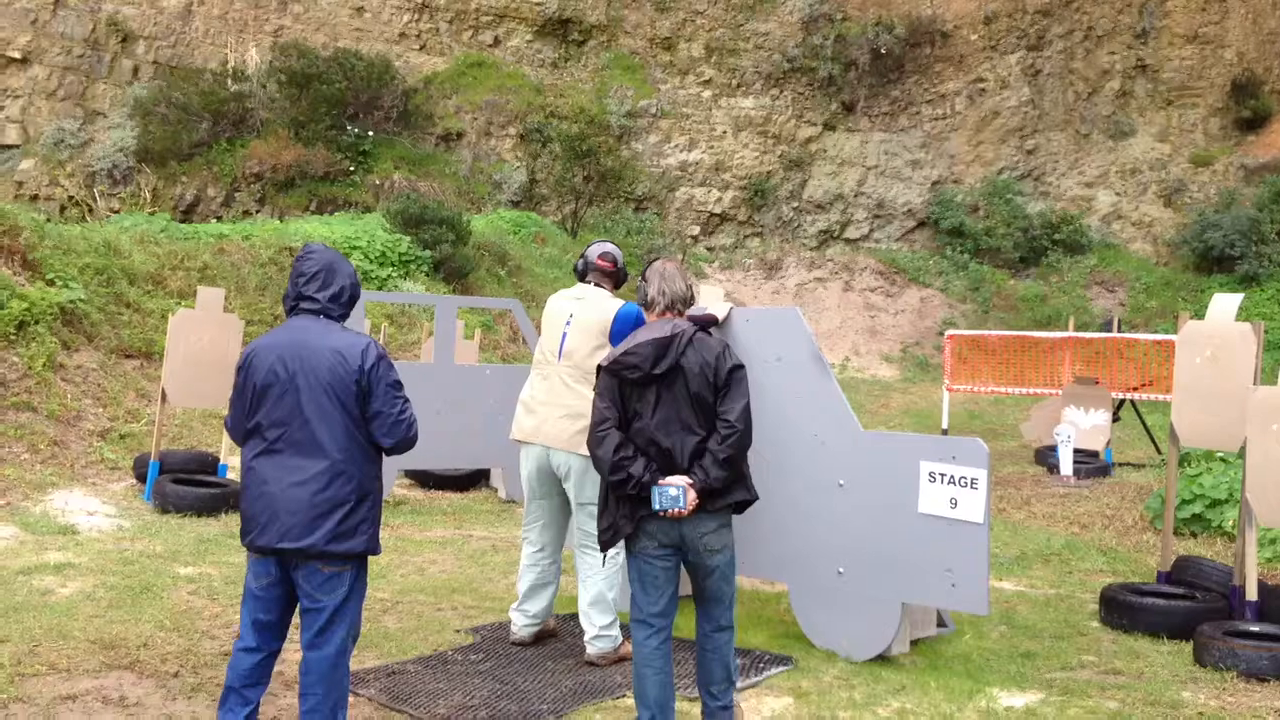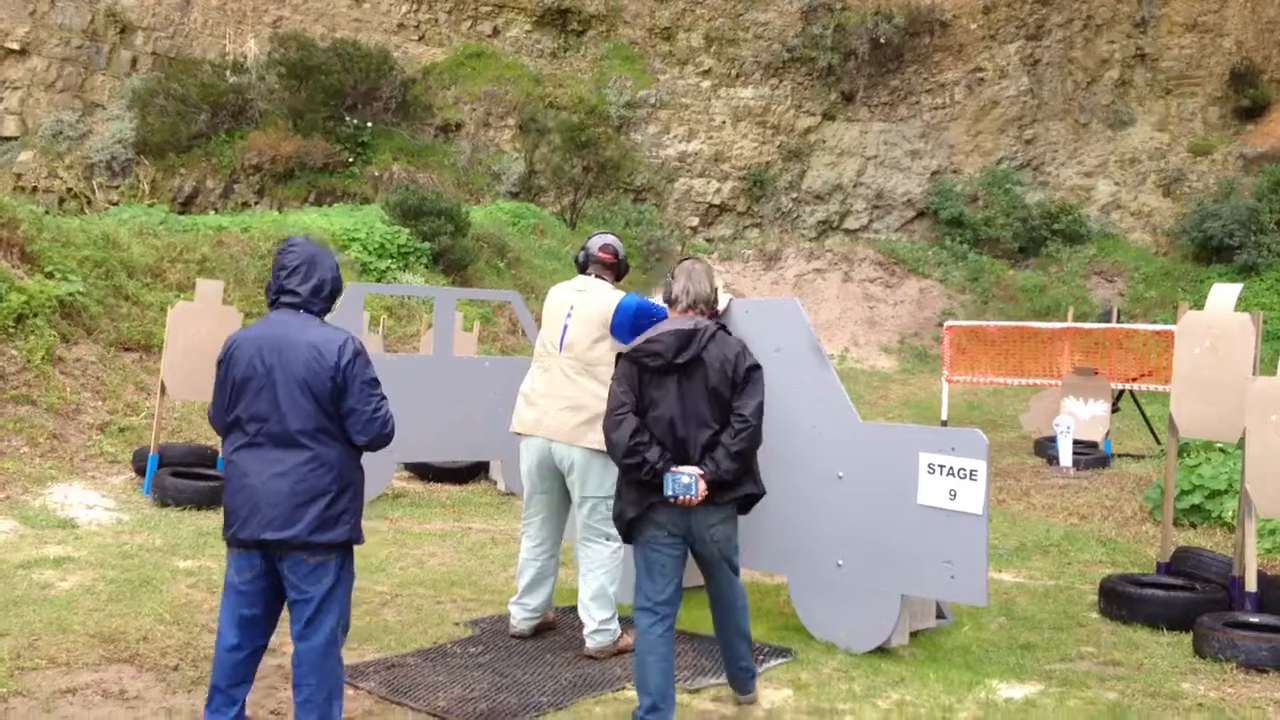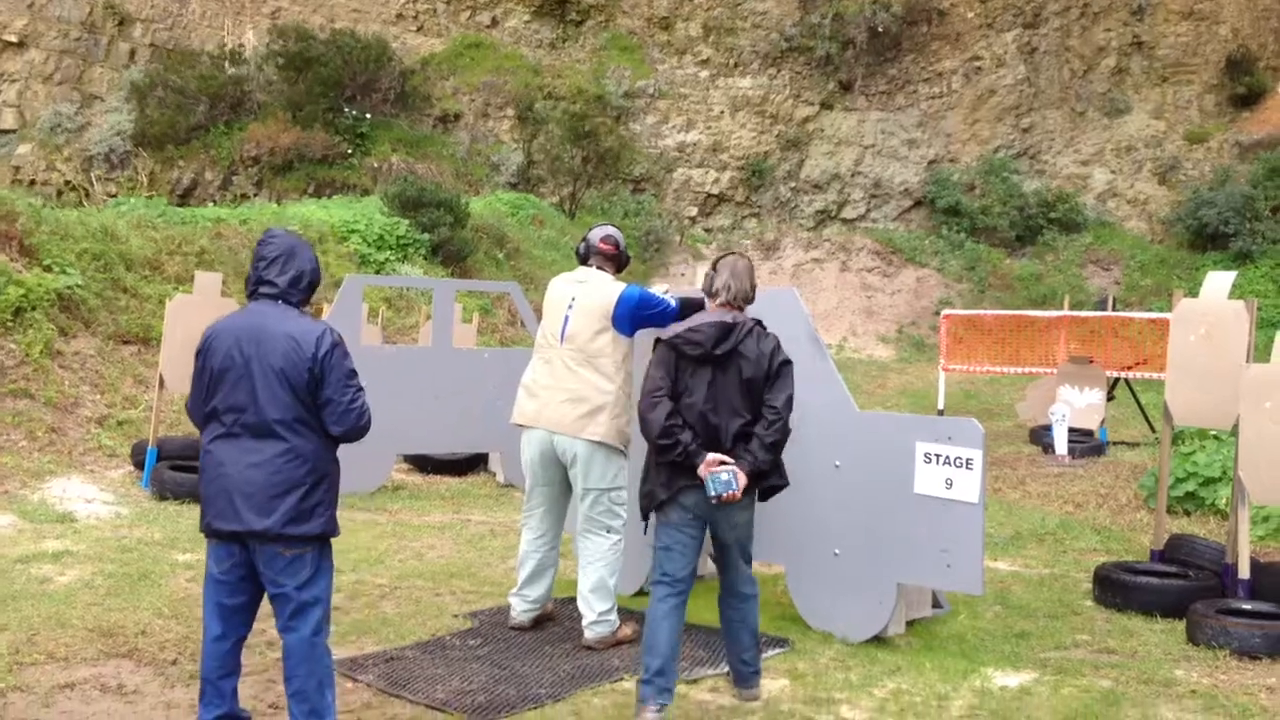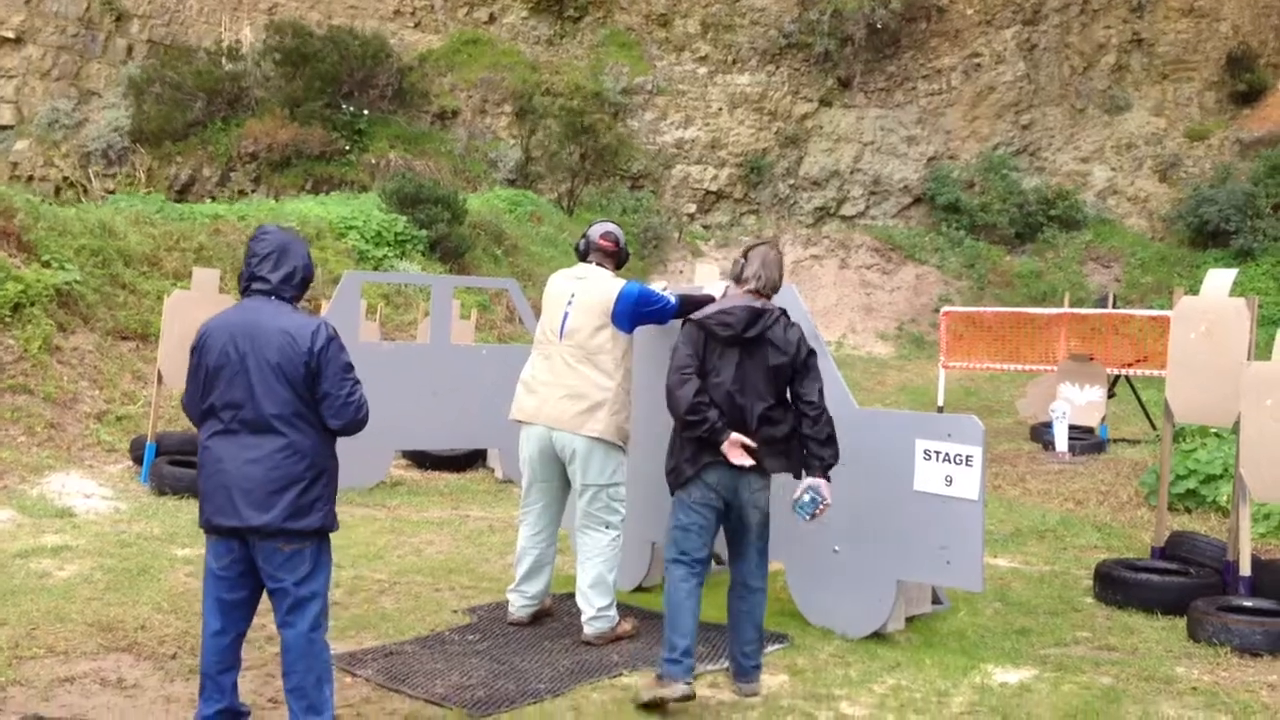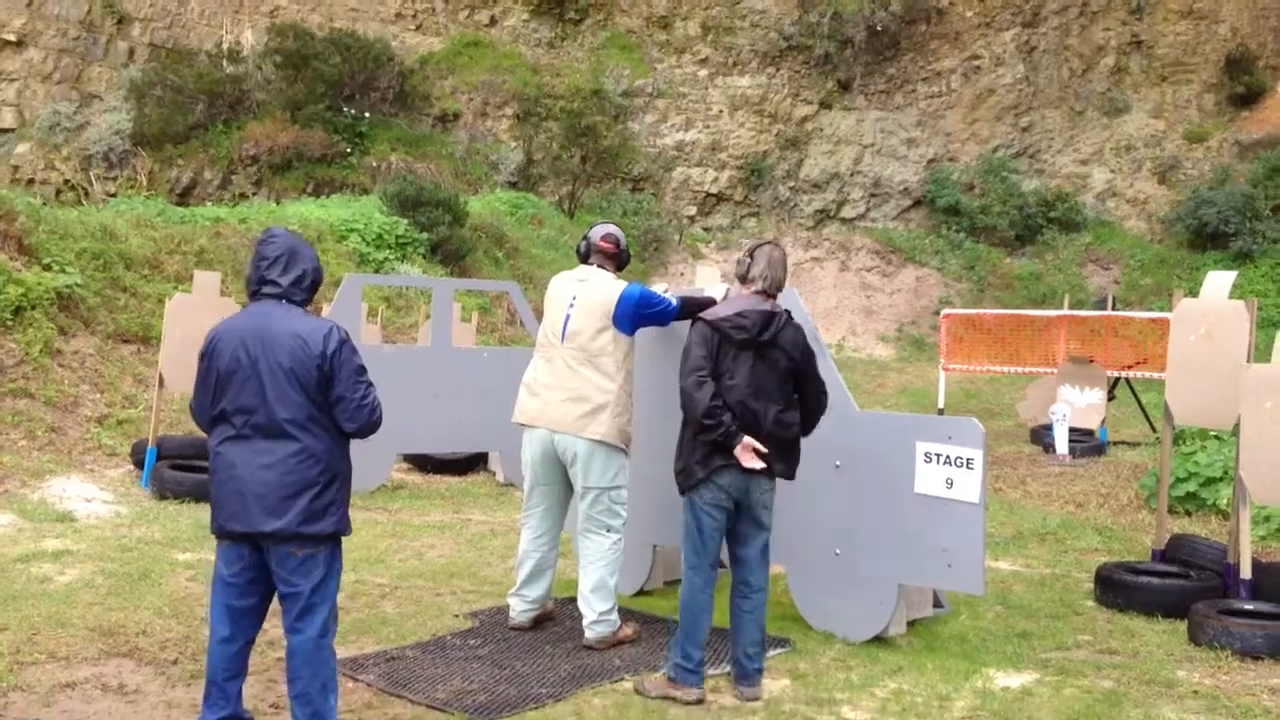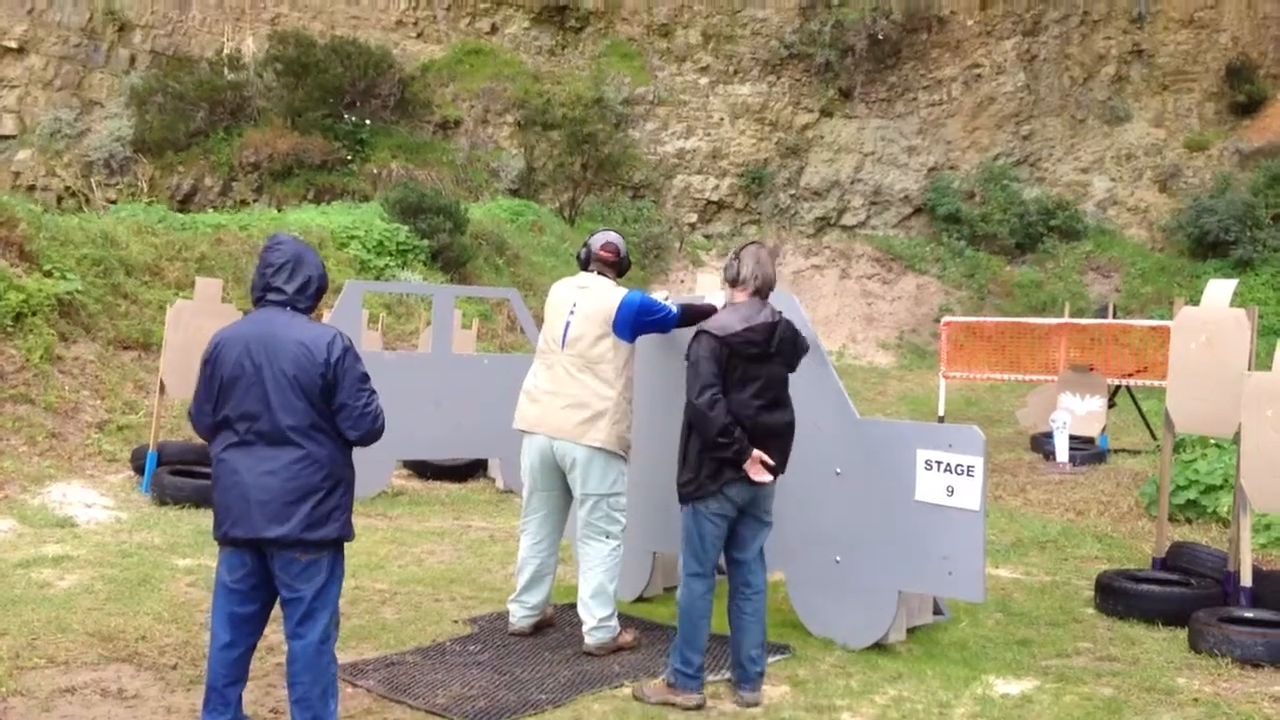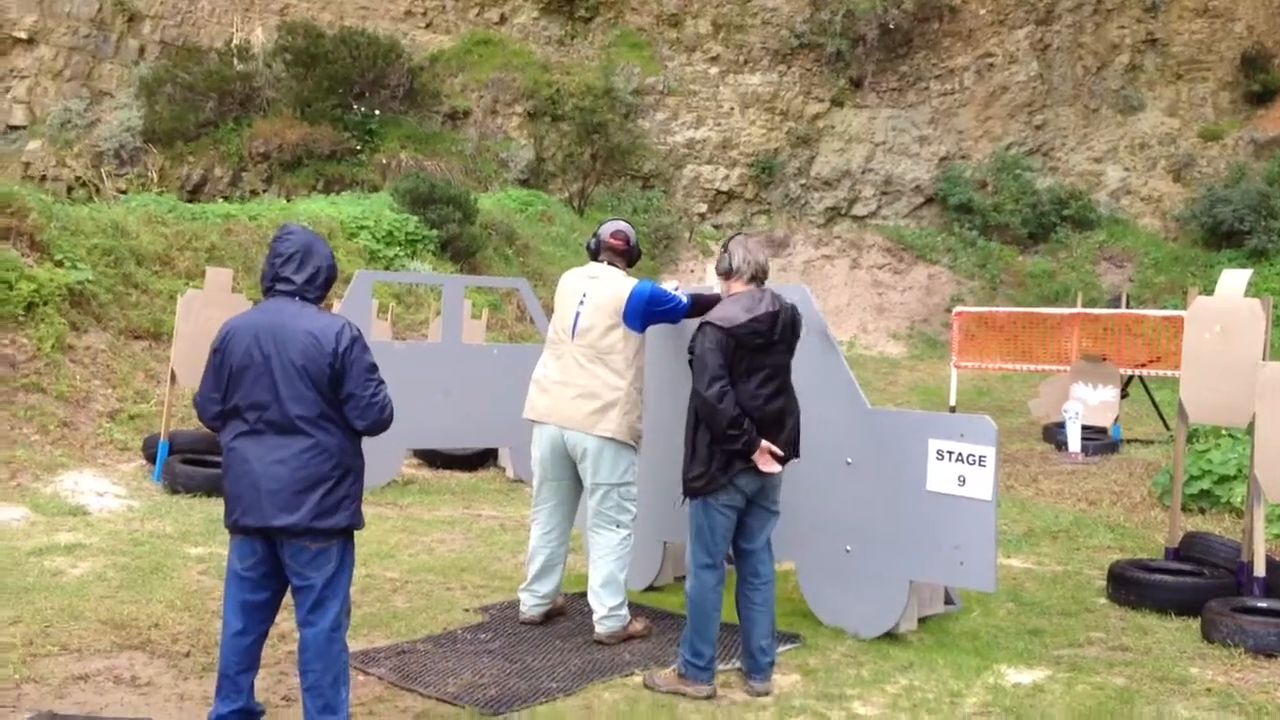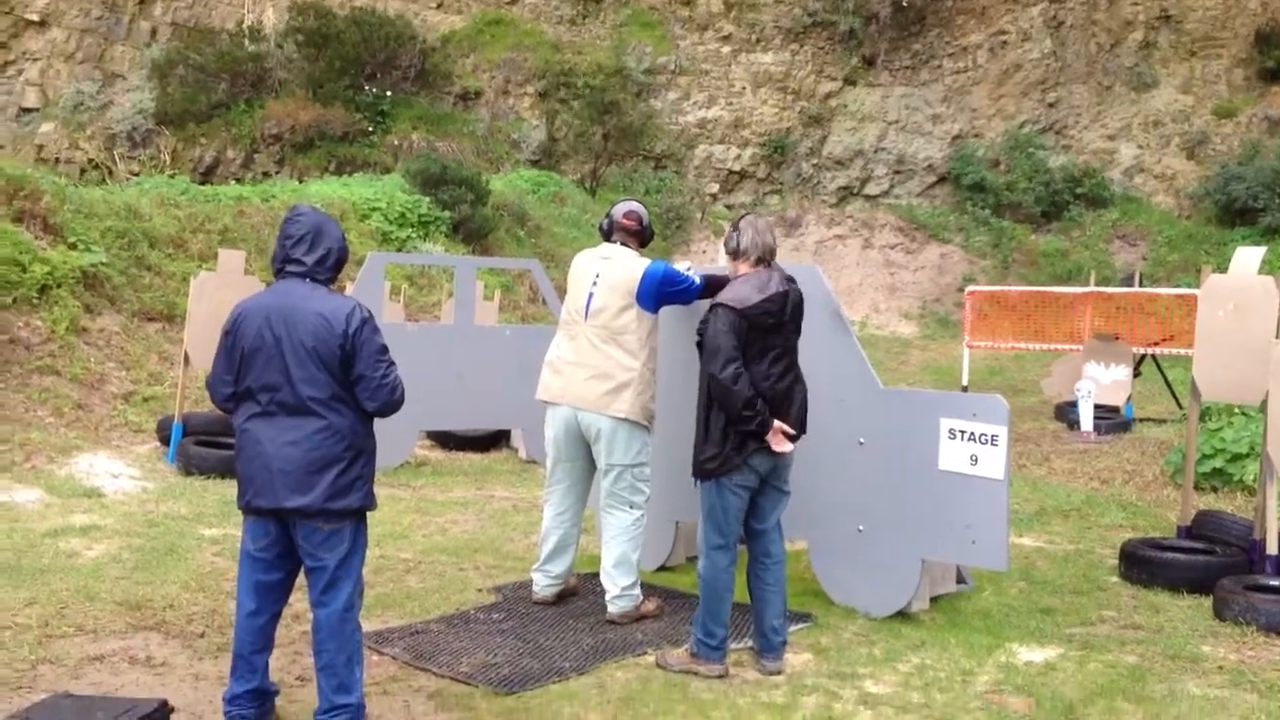
dt=0.3s
person 1, frame 1
left shoulder: (257, 352)
right shoulder: (362, 353)
left elbow: (238, 429)
right elbow: (399, 435)
left hip: (268, 520)
right hip: (332, 525)
left knee: (256, 634)
right knee: (326, 643)
person 1, frame 2
left shoulder: (238, 345)
right shoulder: (339, 347)
left elbow: (221, 421)
right elbow: (375, 431)
left hip: (250, 514)
right hip: (315, 518)
left knee: (240, 630)
right knee: (317, 636)
person 1, frame 3
left shoulder: (216, 335)
right shoulder: (318, 339)
left elbow: (198, 413)
right elbow: (350, 423)
right wrist: (310, 417)
left hip: (227, 505)
right hip: (291, 509)
left knee: (224, 621)
right knee: (303, 627)
person 1, frame 4
left shoulder: (211, 331)
right shoulder: (313, 333)
left elbow: (195, 409)
right elbow: (349, 416)
left hip: (225, 500)
right hip: (291, 503)
left knee: (223, 617)
right knee: (301, 622)
person 1, frame 5
left shoulder: (221, 336)
right shoulder: (325, 337)
left elbow: (203, 415)
right elbow: (363, 418)
left hip: (237, 506)
right hip: (302, 509)
left knee: (231, 623)
right knee: (308, 629)
person 1, frame 6
left shoulder: (224, 342)
right shoulder: (329, 344)
left elbow: (203, 423)
right elbow: (366, 427)
left hip: (239, 512)
right hip: (306, 515)
left knee: (231, 629)
right knee: (310, 635)
person 1, frame 7
left shoulder: (233, 331)
right shoulder: (337, 334)
left elbow: (209, 411)
right elbow: (374, 416)
right wrist: (330, 413)
left hip: (250, 501)
right hip: (316, 504)
left knee: (243, 617)
right knee: (321, 623)
person 1, frame 8
left shoulder: (245, 313)
right shoulder: (348, 315)
left elbow: (222, 393)
right elbow: (385, 398)
right wrist: (343, 395)
left hip: (262, 483)
right hip: (328, 485)
left knee: (256, 599)
right knee: (335, 605)
person 2, frame 1
left shoulder: (618, 364)
right shoulder: (717, 353)
left elbow: (603, 439)
right elbow: (735, 427)
left wrist: (648, 484)
right wrist: (701, 483)
left hip: (647, 515)
right hip: (707, 512)
left knee: (651, 625)
right knee: (717, 619)
person 2, frame 2
left shoulder: (638, 354)
right shoulder: (735, 353)
left elbow: (619, 425)
right elbow: (746, 424)
left wrist: (660, 471)
right wrist: (710, 475)
left hip: (657, 503)
right hip: (714, 501)
left knee: (654, 613)
right knee: (727, 594)
right ankle: (743, 682)
person 2, frame 3
left shoulder: (674, 342)
right shoulder: (767, 347)
left elbow: (653, 409)
right elbow: (776, 417)
left wrist: (693, 455)
right wrist: (747, 468)
left hip: (682, 486)
right hip: (735, 488)
left knee: (667, 588)
right knee: (739, 584)
right ankle: (746, 678)
person 2, frame 4
left shoulder: (701, 324)
right shoulder: (790, 337)
left elbow: (680, 387)
right elbow: (811, 408)
left wrist: (717, 434)
right wrist: (817, 469)
left hip: (703, 466)
right hip: (755, 470)
left knee: (685, 567)
right knee: (750, 575)
left ankle: (675, 674)
right ankle: (746, 673)
person 2, frame 5
left shoulder: (711, 324)
right shoulder: (792, 336)
left elbow: (695, 388)
right elbow: (813, 400)
left wrist: (730, 437)
right wrist: (783, 439)
left hip: (713, 467)
right hip: (762, 472)
left knee: (699, 572)
right knee: (752, 574)
left ankle: (686, 677)
right ankle: (748, 676)
person 2, frame 6
left shoulder: (714, 333)
right shoulder: (784, 333)
left elbow: (704, 403)
left wrist: (738, 451)
left hip: (715, 474)
right hip: (761, 476)
left knee: (697, 577)
right knee: (750, 576)
left ankle: (685, 682)
right ankle: (749, 682)
person 2, frame 7
left shoulder: (718, 325)
right shoulder: (785, 317)
left elbow: (712, 396)
left wrist: (746, 444)
left hip: (723, 465)
right hip: (768, 463)
left knee: (706, 569)
right knee: (758, 565)
left ankle: (695, 673)
right ankle: (759, 670)
person 2, frame 8
left shoulder: (729, 307)
right shoulder: (790, 295)
left elbow: (727, 377)
left wrist: (759, 424)
left hip: (735, 446)
right hip: (777, 444)
left knee: (718, 549)
right knee: (768, 545)
left ankle: (708, 652)
right ankle: (771, 650)
person 3, frame 1
left shoulder: (554, 304)
right shoulder: (619, 314)
right wrist: (713, 319)
left hip: (537, 435)
right hip: (586, 443)
left knee: (540, 535)
right knee: (599, 543)
left ankle: (527, 622)
right ankle: (602, 641)
person 3, frame 2
left shoulder: (556, 296)
right shoulder: (621, 306)
left hip: (536, 427)
right hip: (586, 435)
left knee: (539, 528)
right knee: (599, 536)
left ankle: (526, 615)
right ankle: (601, 634)
person 3, frame 3
left shoulder: (557, 287)
right shoulder: (622, 297)
right elbow: (680, 309)
left hip: (537, 419)
right hip: (589, 427)
left knee: (539, 519)
right knee: (600, 528)
left ankle: (525, 606)
right ankle: (600, 625)
person 3, frame 4
left shoulder: (556, 283)
right shoulder: (622, 294)
right elbow: (680, 306)
right wrist: (715, 299)
left hip: (536, 415)
right hip: (588, 424)
left knee: (537, 515)
right knee: (599, 524)
left ankle: (524, 602)
right ankle: (599, 621)
person 3, frame 5
left shoulder: (558, 285)
right shoulder: (624, 297)
right elbow: (680, 308)
left wrist: (668, 299)
right wrist: (718, 301)
left hip: (539, 419)
right hip: (591, 427)
left knee: (539, 518)
right knee: (600, 527)
left ankle: (526, 607)
right ankle: (600, 626)
person 3, frame 6
left shoulder: (558, 292)
right shoulder: (624, 303)
right elbow: (680, 315)
left wrist: (648, 304)
right wrist: (719, 309)
left hip: (539, 425)
right hip: (590, 434)
left knee: (538, 524)
right knee: (600, 533)
left ankle: (525, 612)
right ankle: (600, 631)
person 3, frame 7
left shoulder: (568, 282)
right shoulder: (634, 294)
right elbow: (691, 306)
left wrist: (660, 292)
left hip: (550, 415)
right hip: (600, 424)
left knee: (549, 513)
right knee: (610, 523)
left ankle: (536, 601)
right ankle: (611, 620)
person 3, frame 8
left shoulder: (581, 263)
right shoulder: (648, 274)
right elbow: (703, 287)
left wrist: (673, 272)
left hip: (564, 396)
right hip: (614, 405)
left knee: (562, 494)
right knee: (623, 503)
left ankle: (549, 581)
right ankle: (623, 600)
